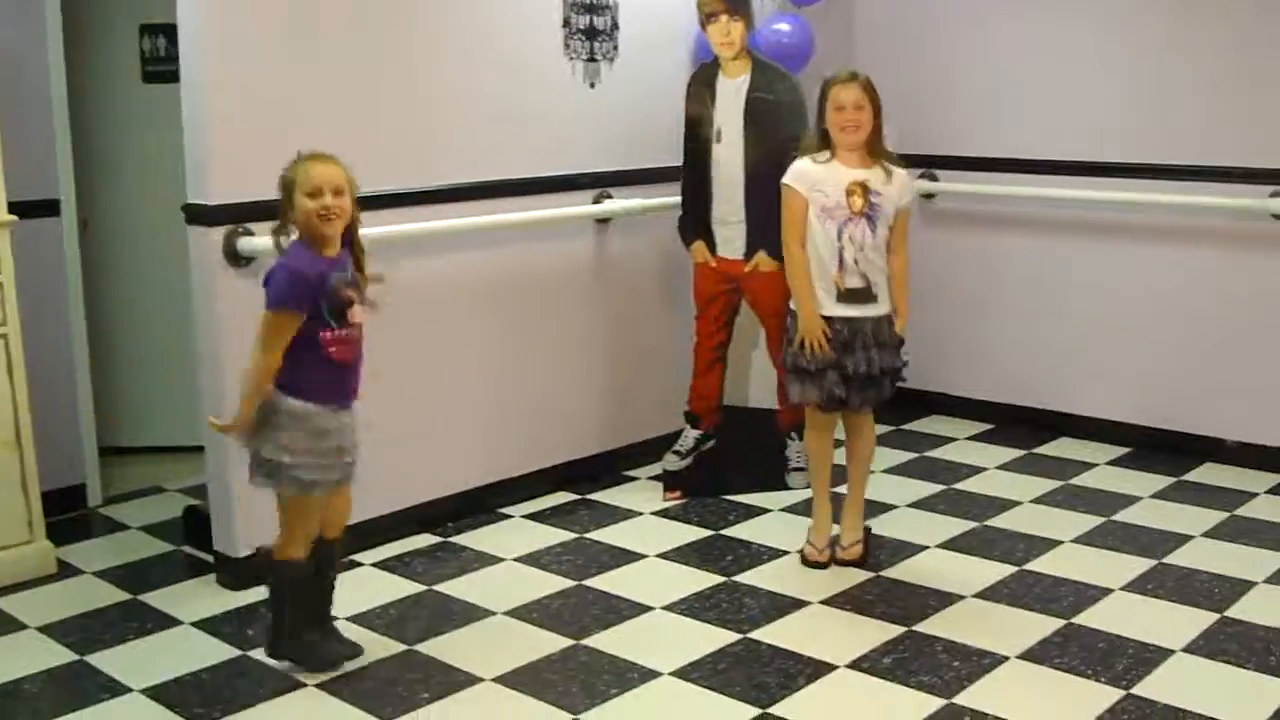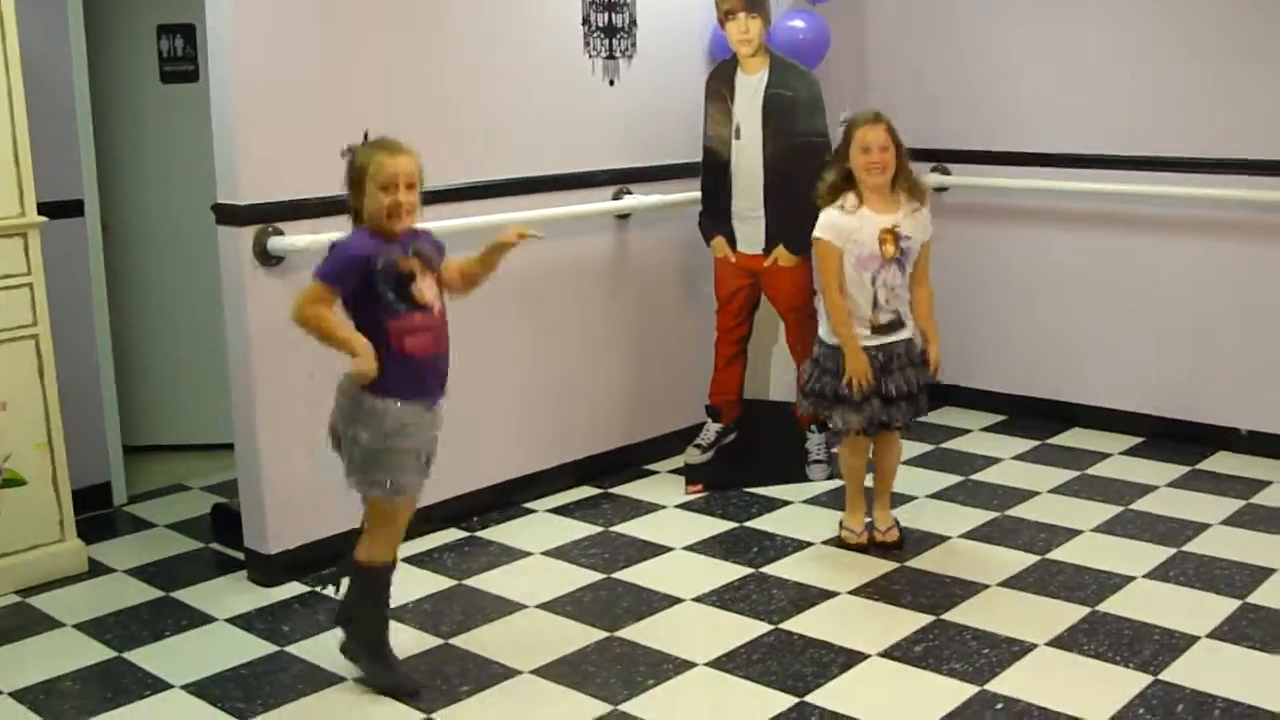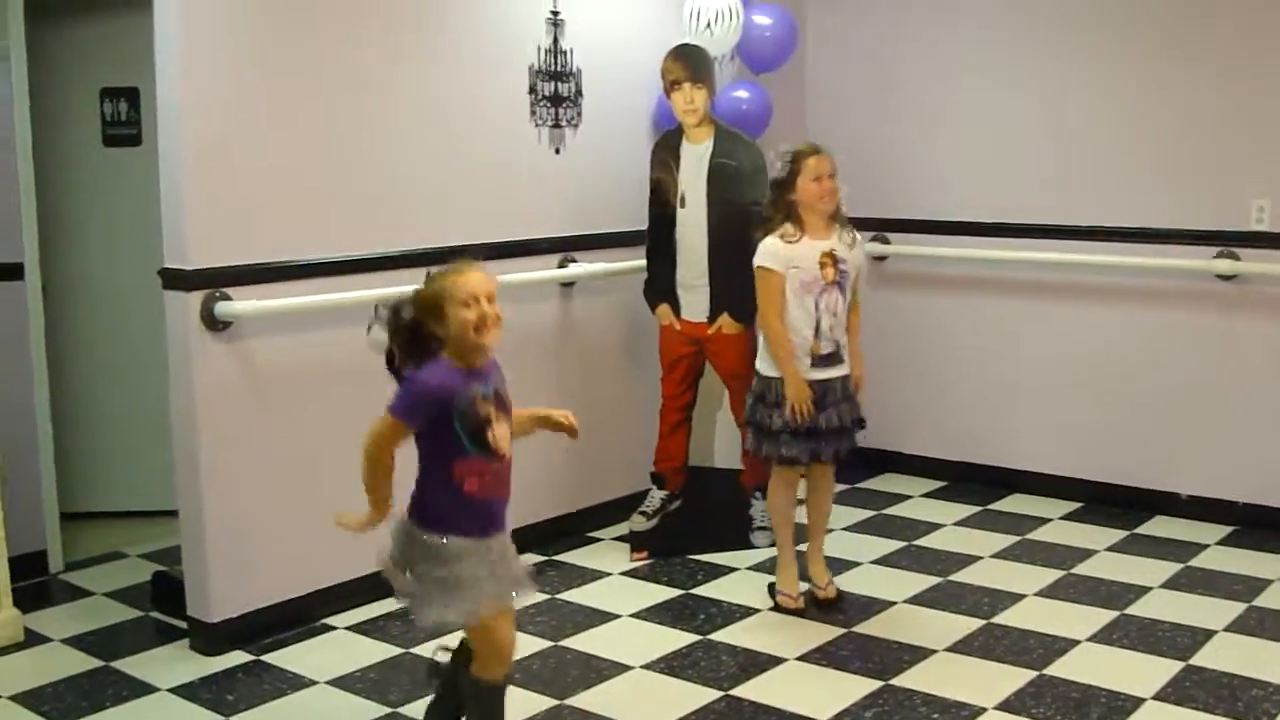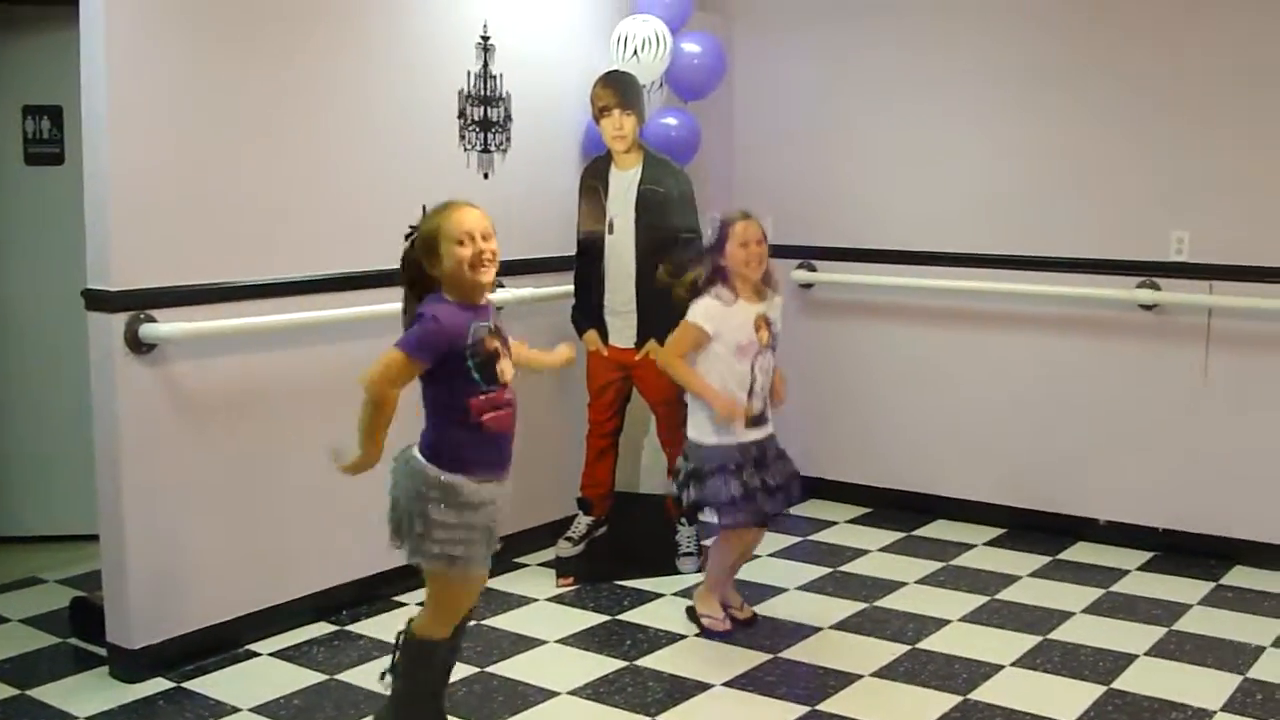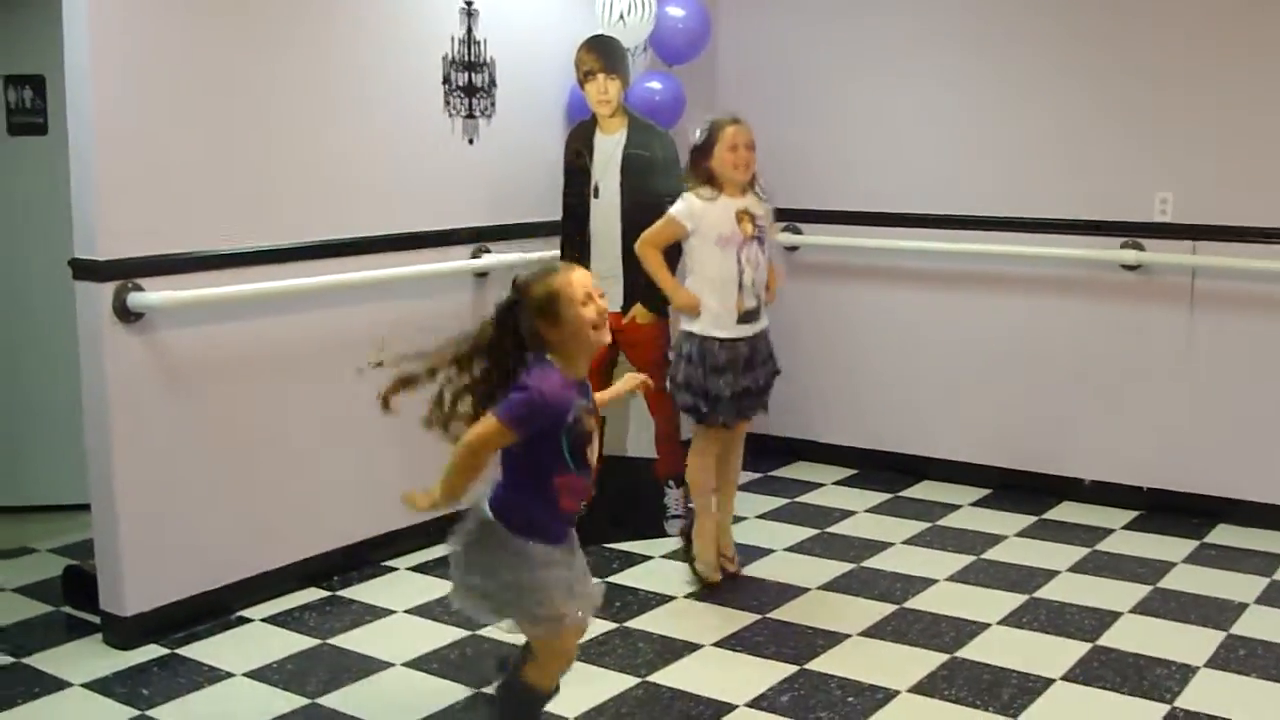
dt=0.7s
person 1, frame 1
left shoulder: (342, 259)
right shoulder: (296, 269)
right elbow: (270, 348)
left wrist: (353, 371)
right wrist: (246, 413)
left hip: (334, 411)
right hip: (299, 412)
left knee: (334, 520)
right knee: (300, 529)
left ankle: (311, 622)
right ankle: (287, 635)
person 1, frame 2
left shoulder: (423, 242)
right shoulder: (353, 251)
left elbow: (457, 280)
right elbow: (305, 309)
left wrist: (497, 249)
right wrist: (355, 345)
left hip: (420, 407)
right hip: (382, 410)
left knee: (391, 522)
right knee: (386, 529)
left ankle: (358, 615)
right ankle: (369, 640)
person 1, frame 3
left shoulder: (488, 369)
right shoulder: (434, 383)
right elbow: (378, 444)
left wrist: (540, 417)
right wrist: (379, 509)
left hip: (485, 534)
right hip: (445, 539)
left knee: (491, 637)
right knee: (497, 646)
person 1, frame 4
left shoulder: (481, 309)
right shoulder: (440, 319)
right elbow: (380, 383)
left wrist: (548, 359)
right wrist: (370, 453)
left hip: (481, 483)
right hip: (448, 486)
left knee: (461, 604)
right knee: (446, 610)
person 1, frame 5
left shoulder: (573, 380)
right shoulder: (544, 390)
right elbow: (476, 444)
left wrist: (616, 392)
right wrist: (445, 497)
left hip: (549, 536)
right hip: (517, 541)
left knee: (570, 627)
right knee: (559, 650)
person 2, frame 1
left shoulder: (779, 87)
right shoulder: (700, 85)
right elbow: (692, 165)
left wrist: (777, 246)
right wrist: (691, 233)
left hip: (763, 249)
right hip: (712, 247)
left knee: (785, 347)
right knee: (708, 342)
left ankle: (795, 436)
right ankle: (700, 427)
person 2, frame 2
left shoulder: (798, 83)
right shoulder: (719, 82)
left elbow: (816, 166)
right elbow: (711, 160)
left wrist: (797, 239)
right wrist: (712, 229)
left hip: (782, 243)
right hip: (732, 242)
left knee: (803, 339)
right knee: (729, 336)
left ankle: (815, 428)
right ankle: (721, 420)
person 2, frame 3
left shoulder: (741, 153)
right shoulder: (664, 151)
left elbow: (758, 236)
right elbow: (657, 230)
left wrist: (740, 309)
right wrist: (657, 297)
left hip: (727, 311)
right hip: (677, 311)
left knee: (747, 406)
right knee: (674, 403)
left ankle: (758, 494)
right ankle: (666, 487)
person 2, frame 4
left shoulder: (670, 180)
right shoulder: (593, 177)
left elbow: (687, 262)
right elbow: (585, 255)
left wrist: (669, 334)
right wrist: (584, 323)
left hip: (655, 336)
right hip: (604, 335)
left knee: (673, 433)
right knee: (601, 429)
left ankle: (684, 521)
right ankle: (592, 513)
person 2, frame 5
left shoulder: (655, 143)
right shoulder: (578, 141)
right elbow: (571, 219)
left wrist: (654, 295)
left hip: (640, 299)
left knee: (659, 395)
right knee: (587, 393)
left ankle: (672, 483)
person 3, frame 1
left shoulder: (894, 181)
right shoulder: (805, 172)
left elbow: (897, 254)
right elbow: (793, 247)
left wrist: (901, 315)
right wrist: (807, 312)
left hip: (871, 319)
right hip: (820, 317)
left knee: (860, 414)
right knee: (819, 413)
left ankle: (853, 517)
right ankle: (821, 516)
person 3, frame 2
left shoulder: (916, 212)
right shoulder: (836, 218)
left elbow: (919, 284)
right elbow: (831, 291)
left wrist: (930, 339)
right wrist: (852, 349)
left hip: (897, 342)
right hip: (847, 344)
left knee: (890, 431)
right knee: (856, 433)
left ankle: (881, 509)
right ankle: (855, 510)
person 3, frame 3
left shoulder: (850, 243)
right shoulder: (776, 247)
left elbow: (851, 307)
right elbow: (770, 319)
left wrist: (855, 362)
right wrist: (791, 377)
left hip: (832, 376)
right hip: (784, 378)
left knee: (823, 466)
right knee: (786, 468)
left ankle: (816, 557)
right ankle: (786, 569)
person 3, frame 4
left shoulder: (771, 300)
right shoulder: (712, 306)
right elbow: (671, 355)
left wrist: (778, 381)
right wrist: (711, 395)
left hip: (758, 434)
right hip: (718, 438)
left knee: (757, 521)
right knee: (739, 524)
left ankle: (726, 589)
right ankle: (706, 598)
person 3, frame 5
left shoulder: (759, 205)
right shoulder: (695, 206)
right elbow: (646, 246)
left wrist: (770, 276)
right wrist: (675, 291)
left hip: (752, 336)
right hip: (708, 338)
left knee: (737, 431)
right knee: (710, 434)
left ankle: (722, 526)
right ankle: (702, 529)
